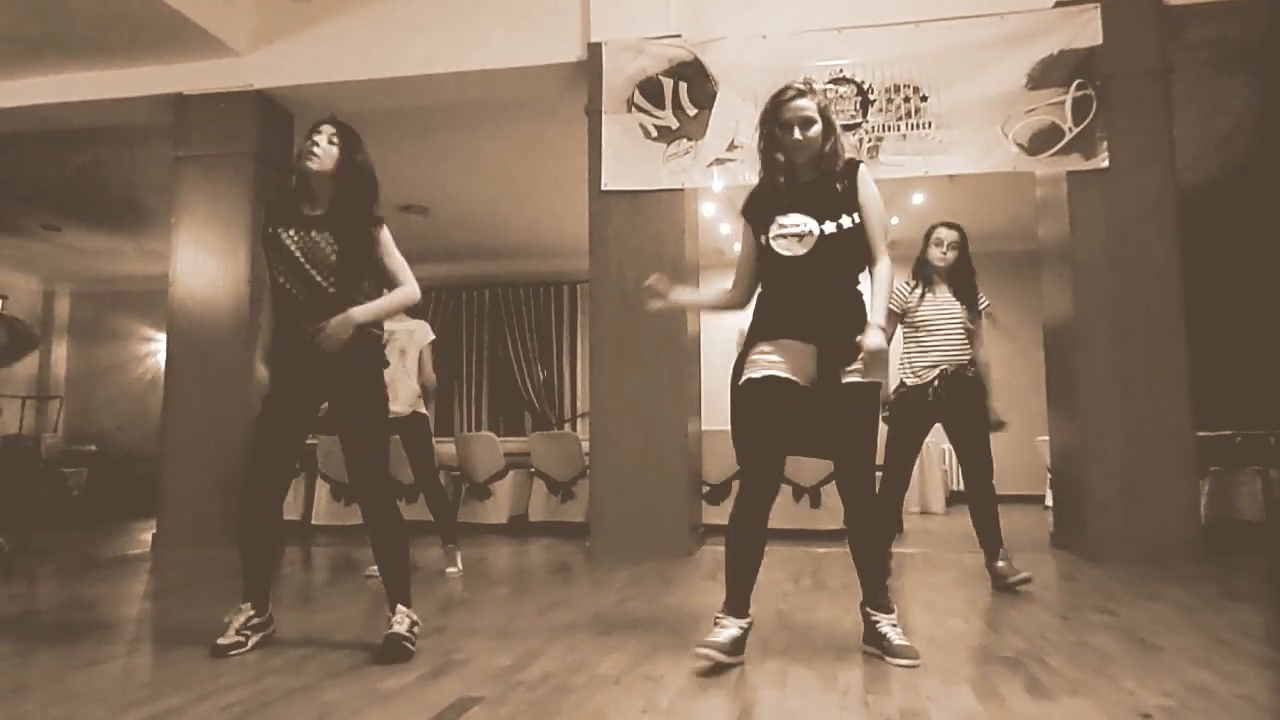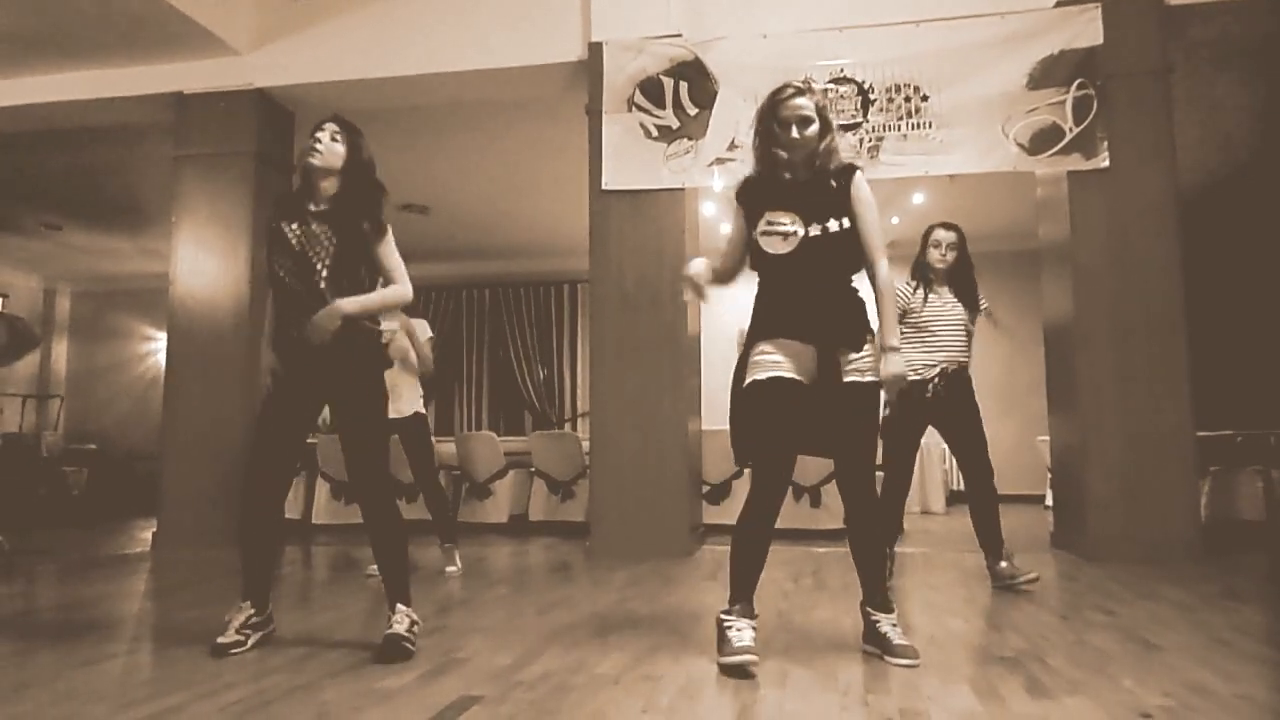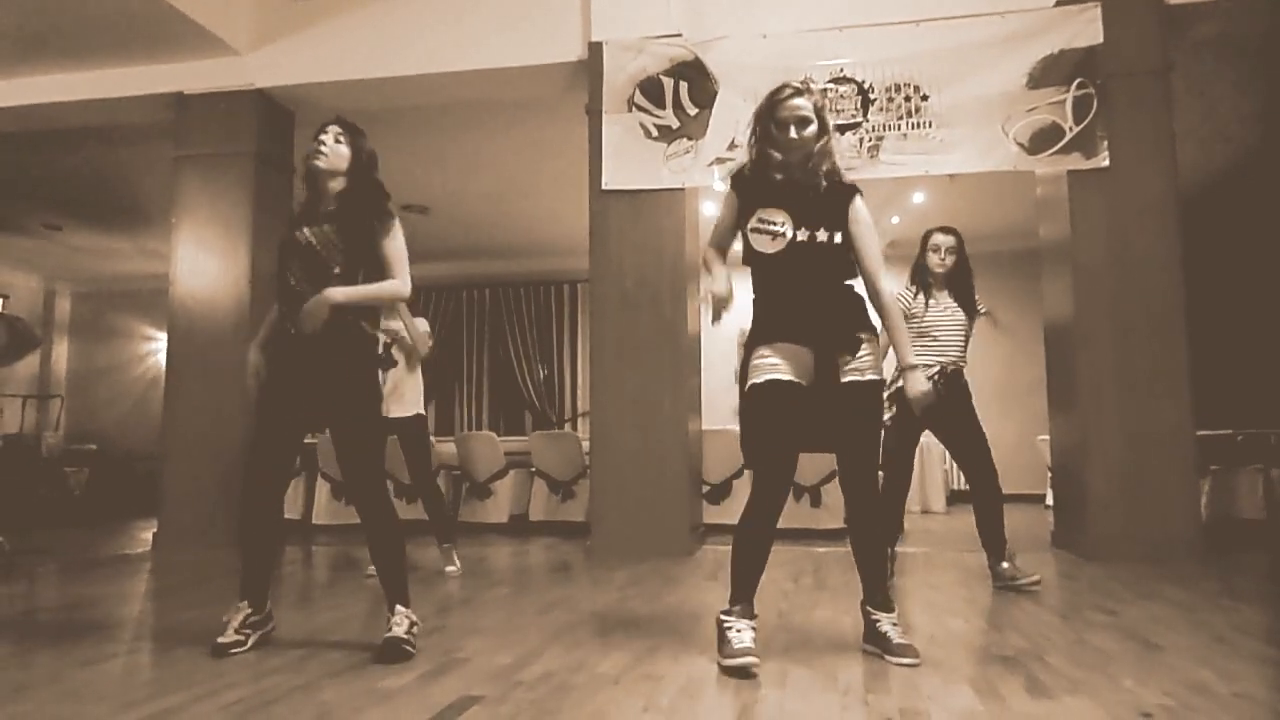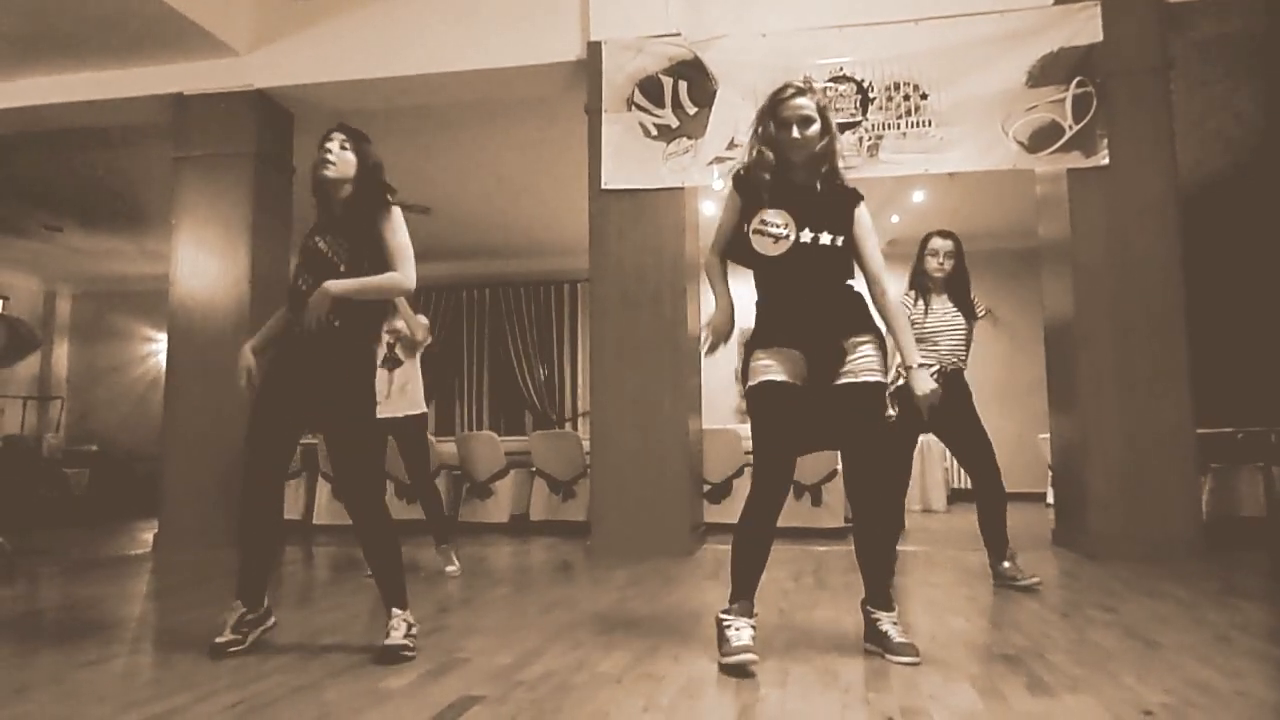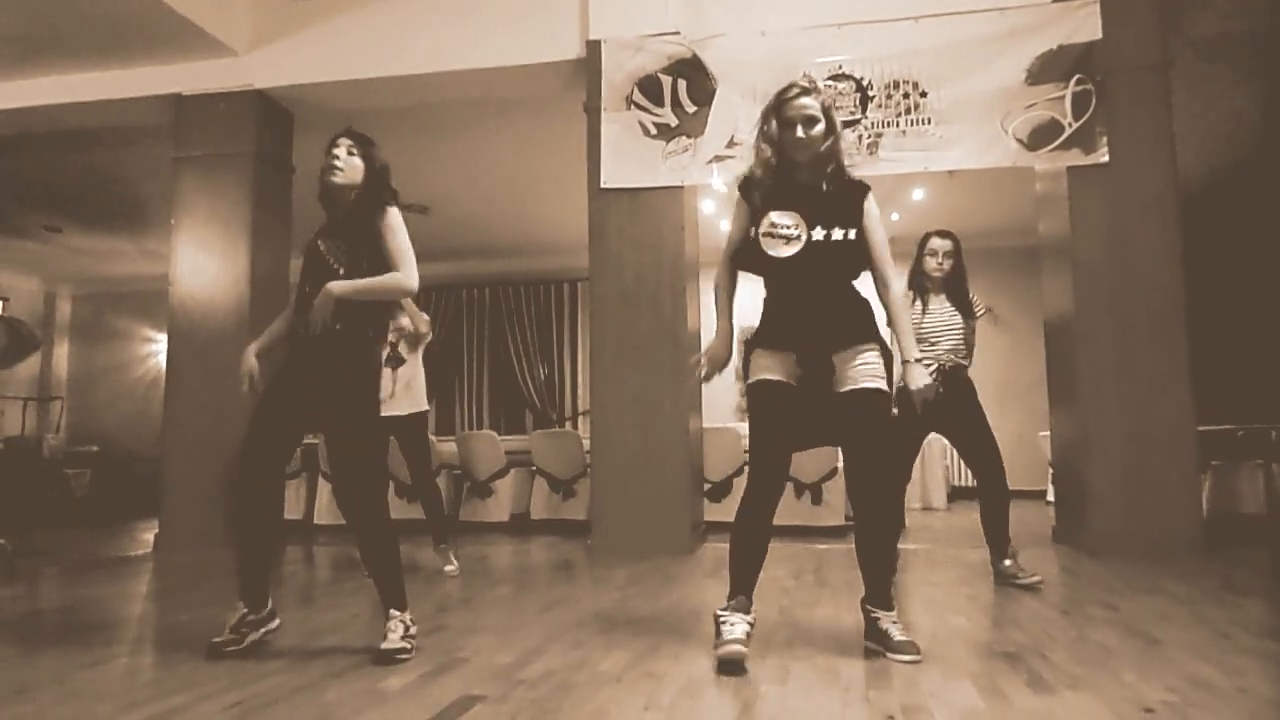
dt=0.1s
person 1, frame 1
left shoulder: (853, 177)
right shoulder: (763, 199)
left elbow: (880, 260)
right elbow: (738, 292)
left wrist: (875, 327)
right wrist: (681, 297)
left hip: (845, 343)
right hip: (777, 344)
left knee: (858, 484)
right knee: (759, 478)
left ankle: (879, 616)
right ankle: (734, 619)
person 1, frame 2
left shoulder: (848, 181)
right shoulder: (755, 191)
left elbow: (879, 266)
right elbow: (728, 268)
left wrist: (892, 344)
right wrist: (699, 268)
left hip: (847, 343)
right hip: (778, 342)
left knee: (857, 483)
right knee: (769, 479)
left ankle: (879, 616)
right ankle: (739, 617)
person 1, frame 3
left shoulder: (844, 196)
right shoulder: (749, 184)
left elbow: (878, 281)
right elbow: (714, 247)
left wrist: (910, 364)
right wrist: (716, 281)
left hip: (848, 342)
right hip: (778, 344)
left knee: (861, 483)
right knee: (771, 481)
left ankle: (879, 615)
right ankle: (738, 618)
person 1, frame 4
left shoulder: (846, 200)
right shoulder: (751, 184)
left elbow: (881, 284)
right elbow: (717, 250)
left wrist: (914, 365)
right wrist: (722, 303)
left hip: (851, 343)
right hip: (778, 346)
left knee: (869, 482)
right knee: (770, 480)
left ankle: (880, 614)
right ankle: (738, 615)
person 1, frame 5
left shoulder: (854, 194)
right shoulder: (759, 189)
left elbow: (887, 277)
right elbow: (728, 265)
left wrist: (912, 358)
right wrist: (723, 335)
left hip: (851, 342)
right hip: (779, 346)
left knee: (873, 482)
right knee: (765, 478)
left ankle: (880, 614)
right ankle: (737, 612)
person 2, frame 1
left shoulder: (361, 220)
right shoulder: (279, 218)
left elbow: (410, 290)
right elbow: (276, 299)
left wrist: (354, 316)
right wrist: (261, 357)
left hip: (355, 364)
right hip: (296, 364)
left knee: (372, 487)
right knee: (261, 485)
left ankle: (402, 611)
right ankle: (255, 609)
person 2, frame 2
left shoulder: (364, 218)
right shoulder: (284, 215)
left elbow: (402, 290)
right elbow: (279, 293)
left wrist: (343, 307)
right wrist: (270, 348)
left hip: (355, 362)
right hip: (297, 363)
left knee: (372, 487)
right knee: (262, 483)
left ankle: (401, 611)
right ankle: (255, 608)
person 2, frame 3
left shoulder: (373, 214)
right shoulder: (302, 220)
left elbow: (400, 285)
left wrist: (333, 296)
right wrist: (257, 343)
left hip: (350, 363)
right hip: (292, 363)
left knee: (367, 487)
right knee: (261, 483)
left ankle: (401, 611)
right ankle: (254, 608)
person 2, frame 4
left shoulder: (380, 213)
right shoulder: (318, 228)
left elbow: (405, 279)
left wrist: (335, 287)
right wrist: (253, 344)
left hip: (344, 365)
right hip: (289, 364)
left knee: (359, 490)
right knee: (258, 484)
left ankle: (399, 614)
right ankle: (250, 607)
person 2, frame 5
left shoulder: (383, 215)
right shoulder: (324, 232)
left elbow: (408, 281)
left wrist: (338, 289)
right wrist: (254, 347)
left hip: (349, 370)
right hip: (300, 371)
left knee: (357, 496)
right knee: (251, 484)
left ankle: (398, 615)
right ankle: (256, 606)
person 3, frame 1
left shoulder: (971, 296)
right shoulder: (905, 292)
left elbow: (978, 352)
left wrist: (988, 403)
right wrist: (888, 390)
left hip: (963, 391)
right hip: (916, 393)
left knee: (980, 475)
right knee: (895, 476)
left ankle: (997, 561)
person 3, frame 2
left shoulder: (969, 296)
right shoulder: (907, 292)
left hip: (957, 392)
right hip: (913, 392)
left knee: (980, 475)
right knee: (896, 477)
left ankle: (999, 561)
right ankle: (884, 556)
person 3, frame 3
left shoulder: (968, 300)
right shoulder: (908, 297)
right wrist: (887, 395)
left hip: (953, 394)
right hip: (910, 394)
left knee: (984, 476)
right knee: (895, 480)
left ankle: (1001, 562)
right ankle: (884, 557)
person 3, frame 4
left shoulder: (968, 303)
right shoulder: (908, 302)
right wrist: (887, 396)
left hip: (954, 394)
left knee: (988, 475)
right knee: (894, 479)
left ankle: (1002, 561)
person 3, frame 5
left shoulder: (967, 301)
right shoulder: (908, 302)
right wrist: (900, 400)
left hip: (958, 393)
left knee: (992, 473)
right knee: (893, 476)
left ankle: (1003, 560)
person 4, frame 1
left shoulder: (419, 328)
left elbow: (427, 377)
left wrist: (429, 384)
left hip: (410, 411)
left knee: (428, 479)
left ankle: (451, 547)
person 4, frame 2
left shoulder: (418, 326)
left elbow: (427, 368)
left wrist: (411, 335)
left hip: (410, 411)
left knee: (427, 479)
left ankle: (449, 546)
person 4, frame 3
left shoulder: (417, 324)
left elbow: (419, 353)
left wrist: (399, 308)
left hip: (410, 411)
left knee: (425, 479)
left ankle: (447, 546)
person 4, frame 4
left shoulder: (416, 322)
left elbow: (420, 337)
left wrist: (399, 300)
left hip: (410, 411)
right hip: (372, 412)
left knee: (422, 479)
left ankle: (445, 546)
person 4, frame 5
left shoulder: (415, 323)
left elbow: (423, 331)
left wrist: (403, 295)
left hip: (410, 410)
left knee: (423, 479)
left ankle: (444, 547)
